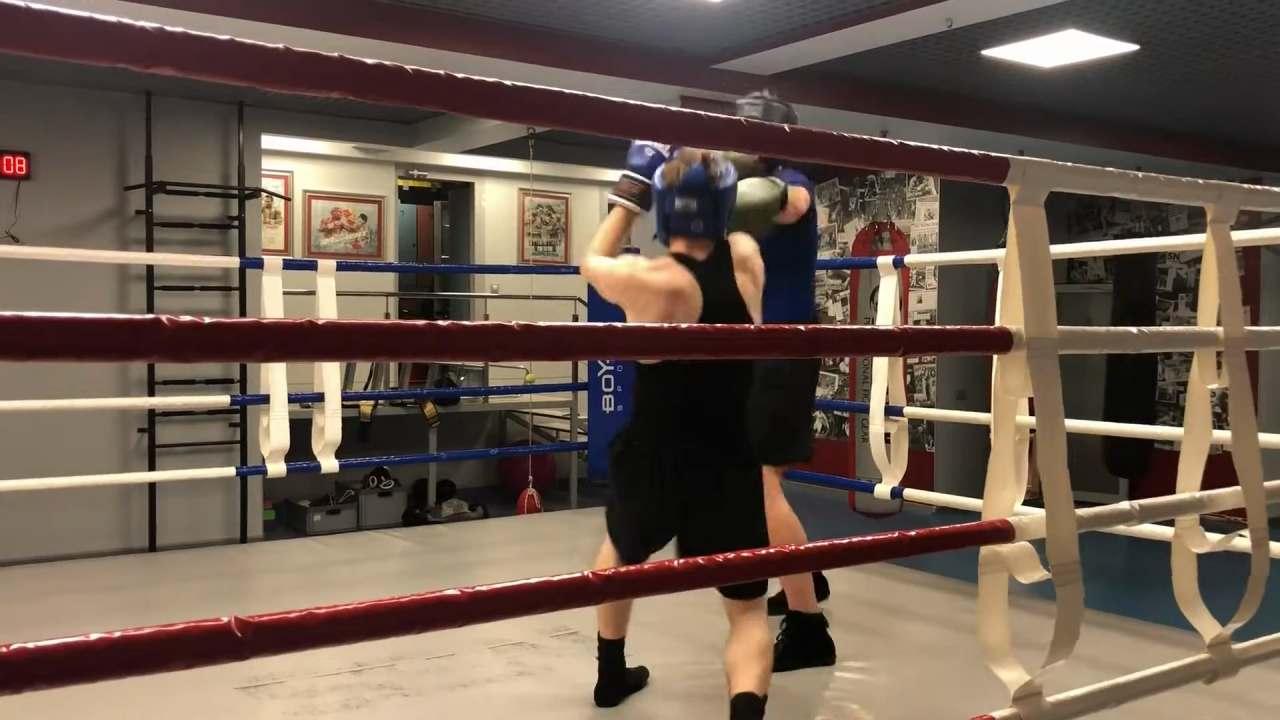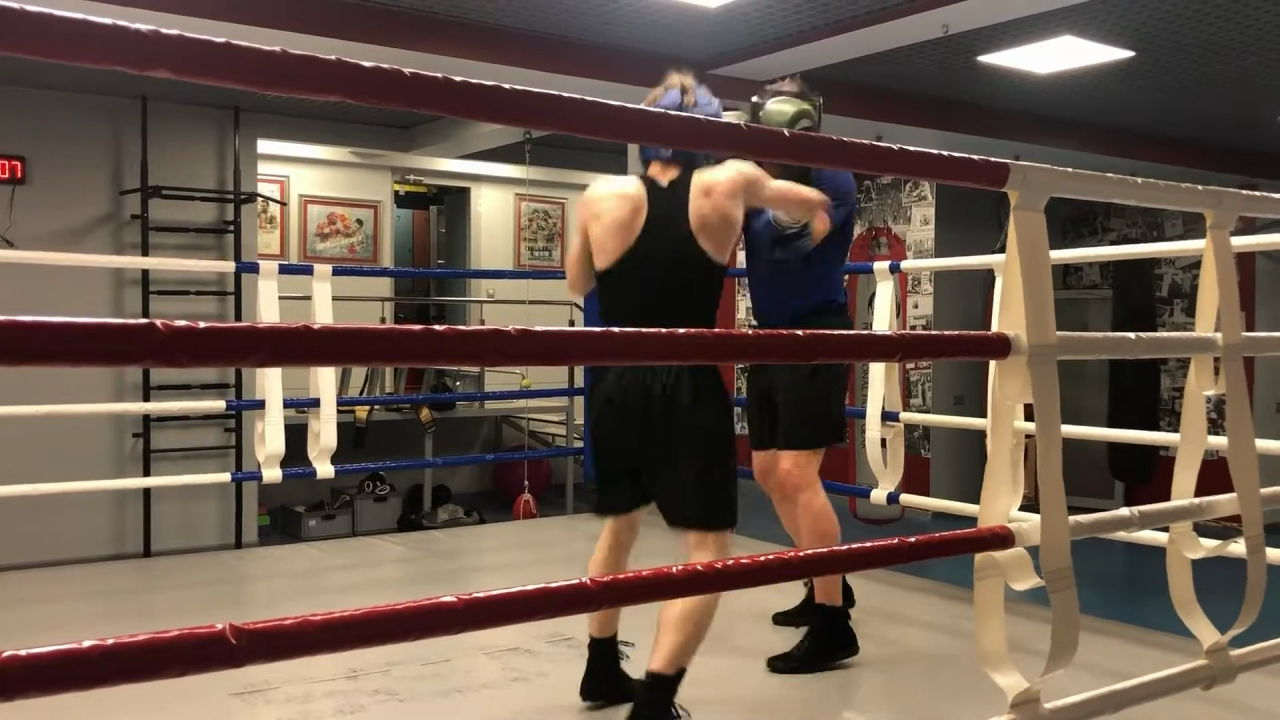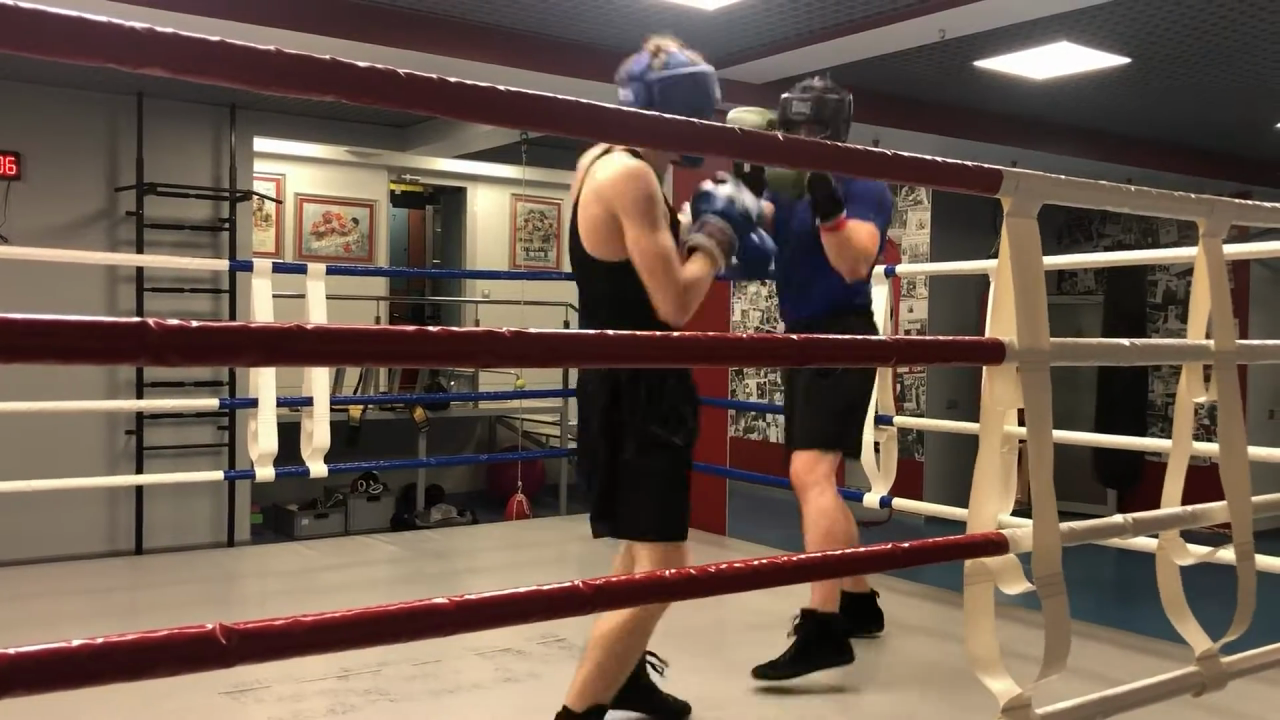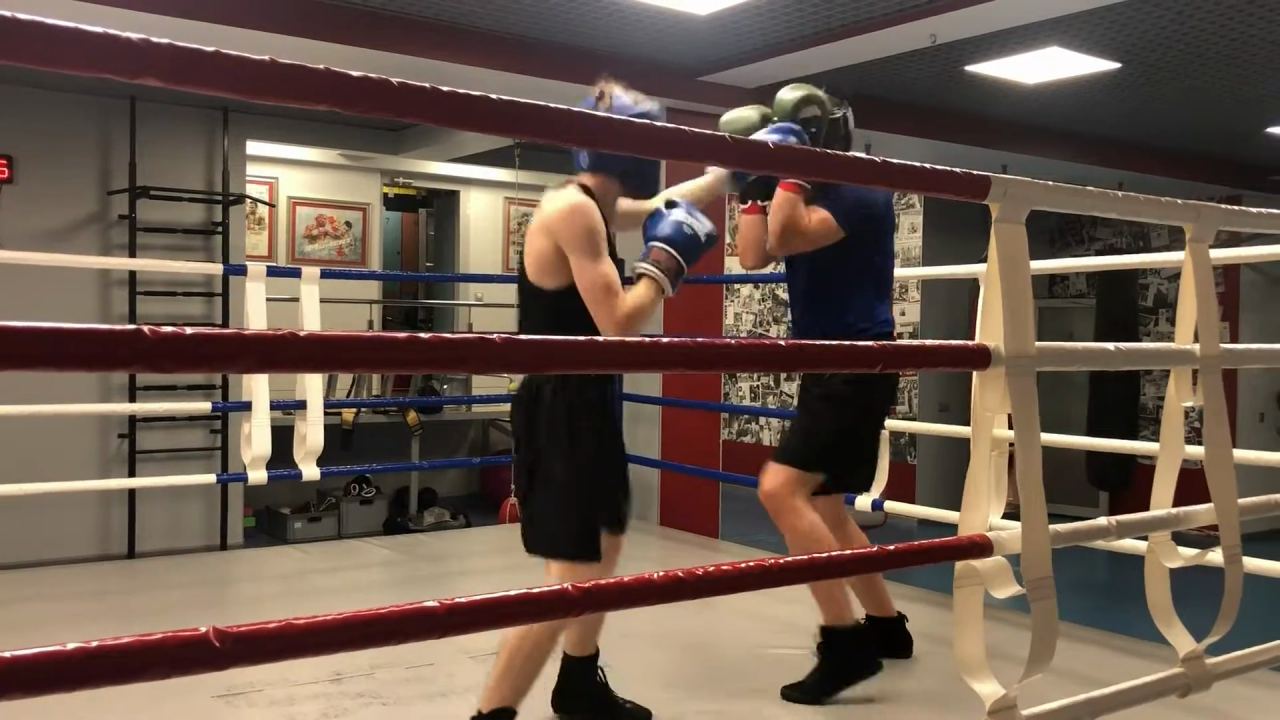
dt=1s
person 1, frame 1
left shoulder: (649, 283)
right shoulder: (746, 257)
left elbow: (595, 264)
left wrist: (628, 199)
left hip: (652, 452)
right hip: (726, 458)
left knee: (622, 548)
right knee: (747, 609)
left ankle: (612, 672)
person 1, frame 2
left shoulder: (600, 196)
right shoulder: (730, 182)
left elbow: (578, 284)
right elbow: (813, 205)
left hip: (616, 384)
right hip: (684, 387)
left knee: (623, 524)
right knee: (708, 550)
person 1, frame 3
left shoulder: (599, 162)
right shoulder: (631, 176)
right elbow: (674, 306)
left wrist: (711, 230)
right wrist: (717, 234)
left hip: (620, 383)
right hip: (638, 389)
left knee: (649, 549)
right knee: (659, 568)
person 1, frame 4
left shoulder: (594, 208)
right shoulder: (574, 210)
left elbow: (660, 205)
right elbow: (619, 323)
right wrist: (670, 257)
left hip: (582, 404)
right hip: (562, 408)
left knee: (603, 545)
right knee: (571, 575)
person 2, frame 1
left shoulder: (787, 183)
left elbow: (791, 204)
left wrist: (753, 181)
left hip: (785, 352)
left knee: (759, 481)
left ankle: (808, 631)
right ankle: (805, 577)
person 2, frame 2
left shoulder: (833, 180)
left elbow: (796, 228)
left wrist: (791, 166)
left knee: (794, 475)
right knee: (769, 472)
left ankle: (832, 627)
right ankle: (828, 591)
person 2, frame 3
left shoulder: (866, 190)
right shoulder: (785, 186)
left elbow: (855, 267)
left wrist: (820, 192)
left hip: (842, 340)
right hip: (804, 343)
left knee: (811, 474)
right knee: (818, 480)
left ankle: (824, 631)
right ankle: (857, 601)
person 2, frame 4
left shoulder: (861, 195)
right shoulder: (809, 193)
left elbow: (787, 241)
right elbow: (754, 255)
right wrist: (754, 184)
left hip: (858, 368)
right hip: (832, 370)
left knee: (782, 489)
right knee: (826, 508)
left ankle: (843, 644)
right ankle: (885, 626)
